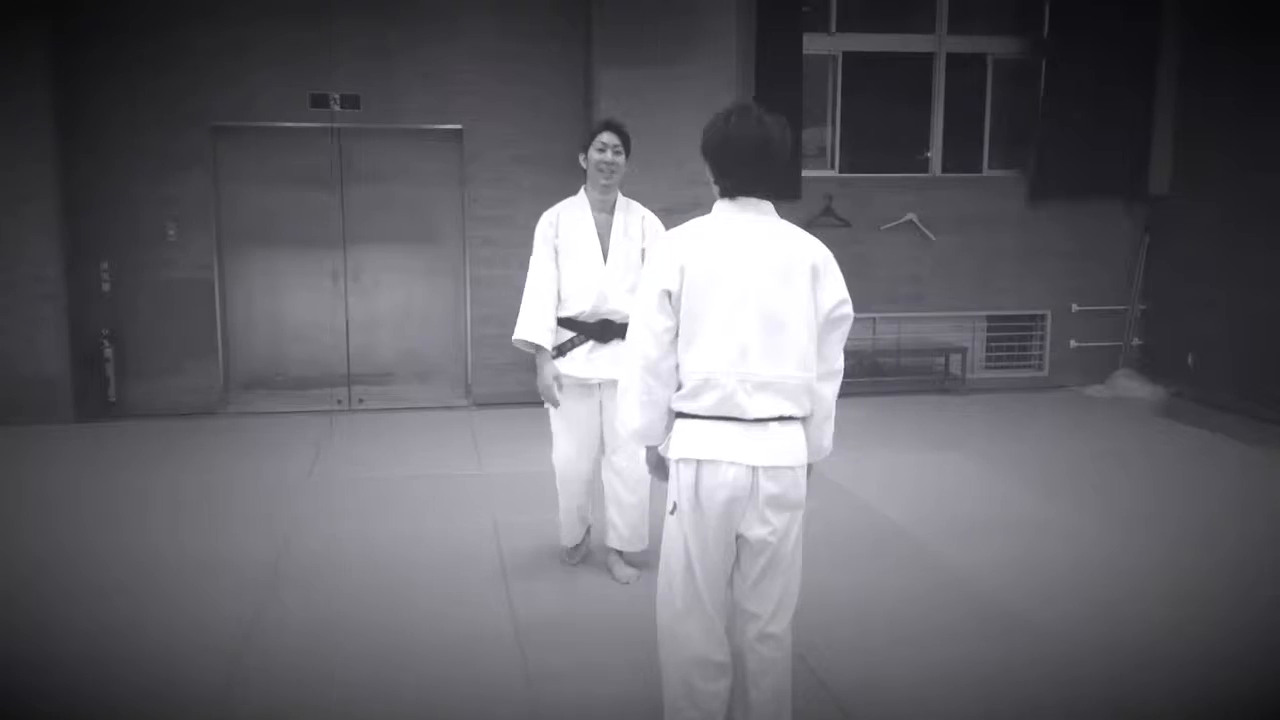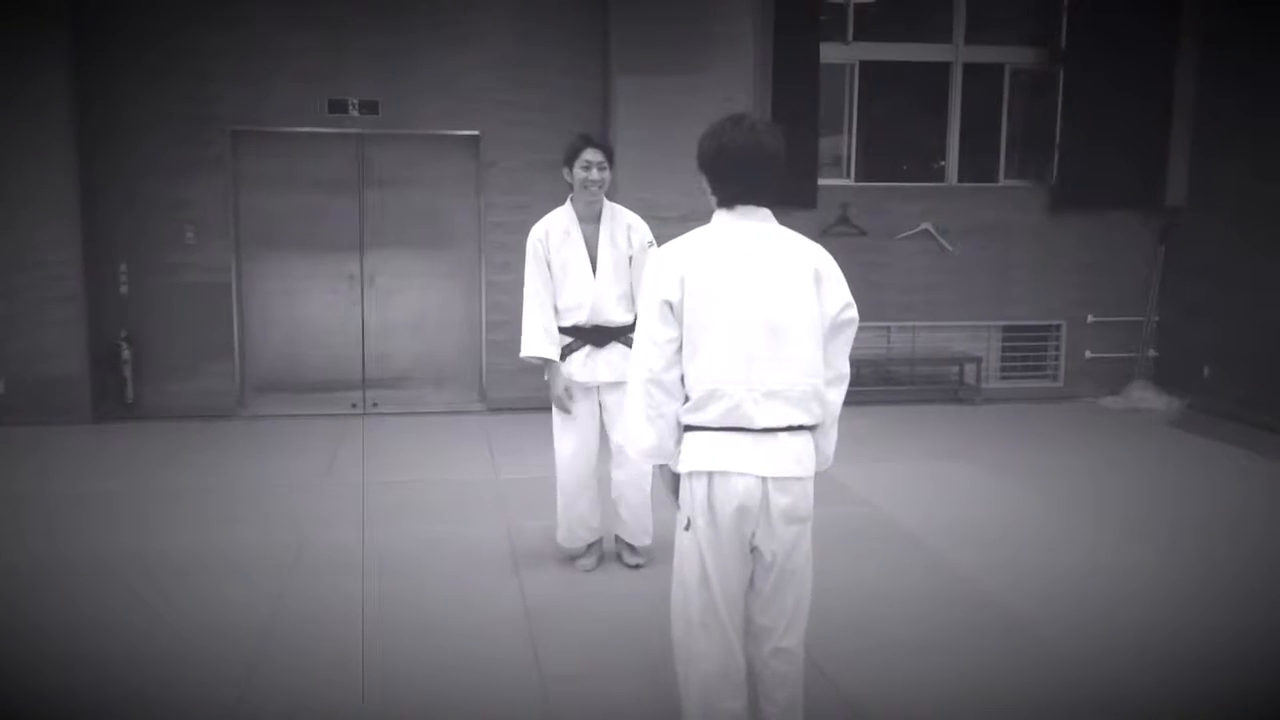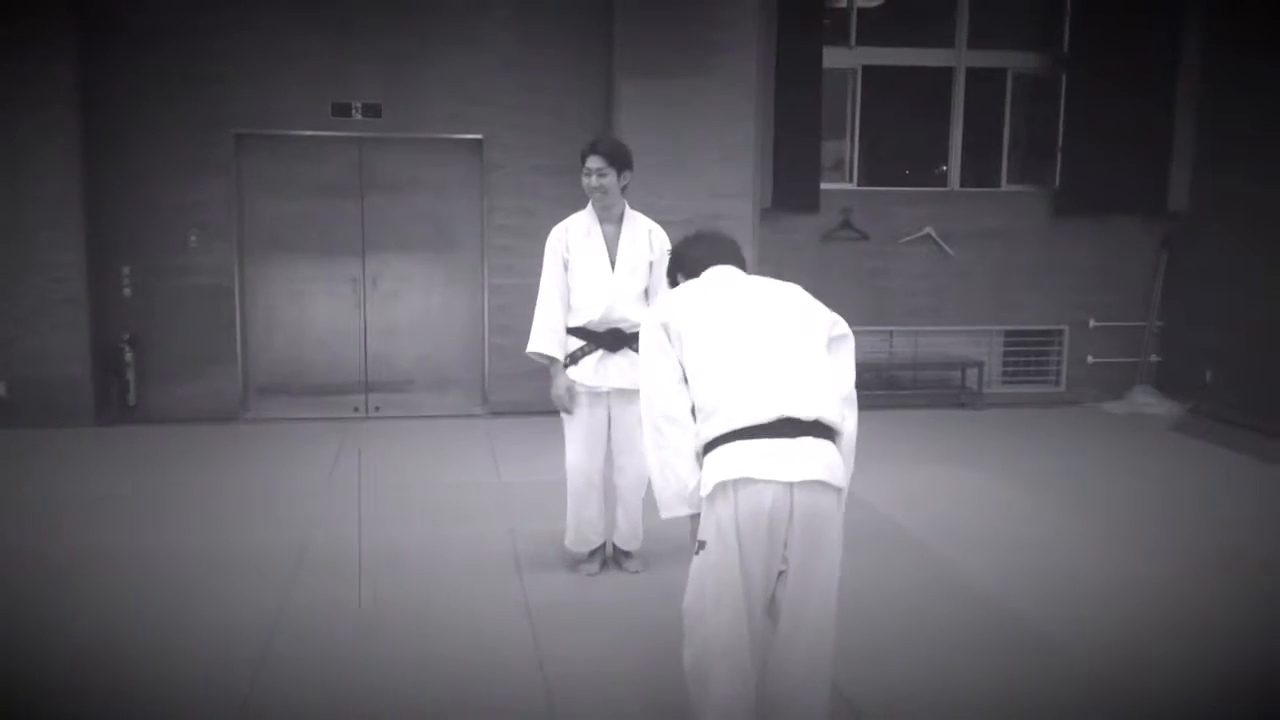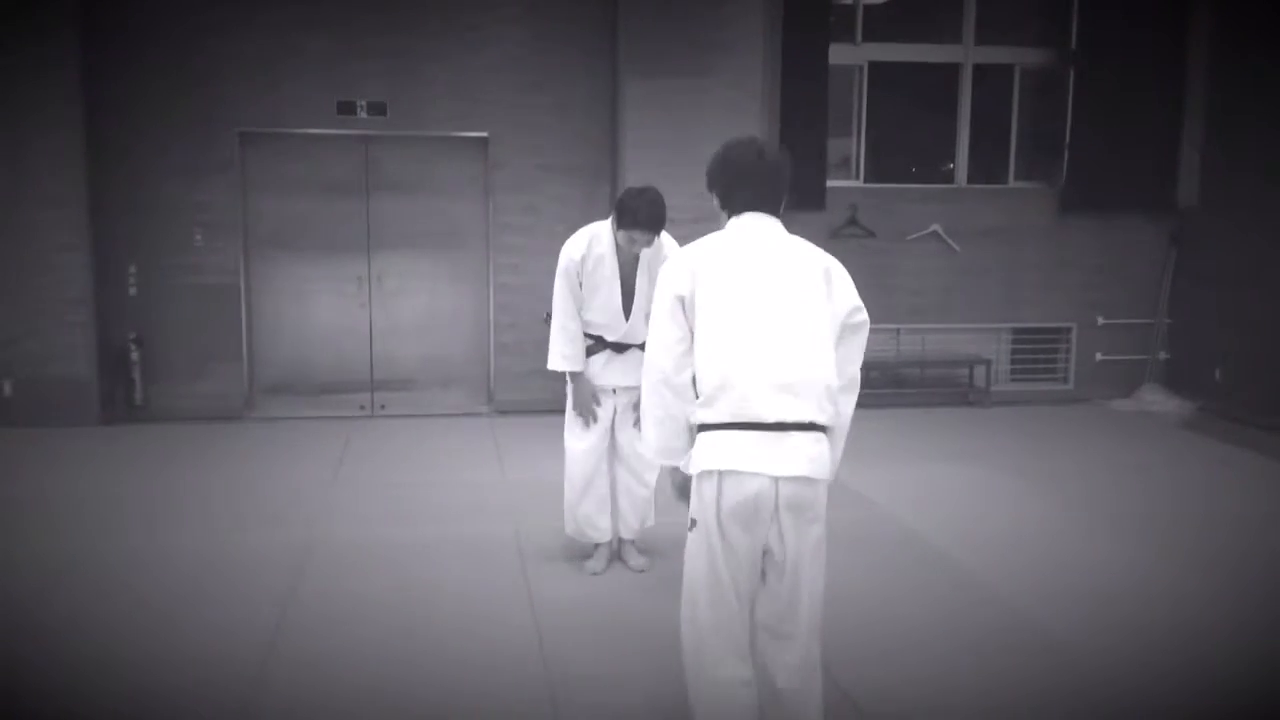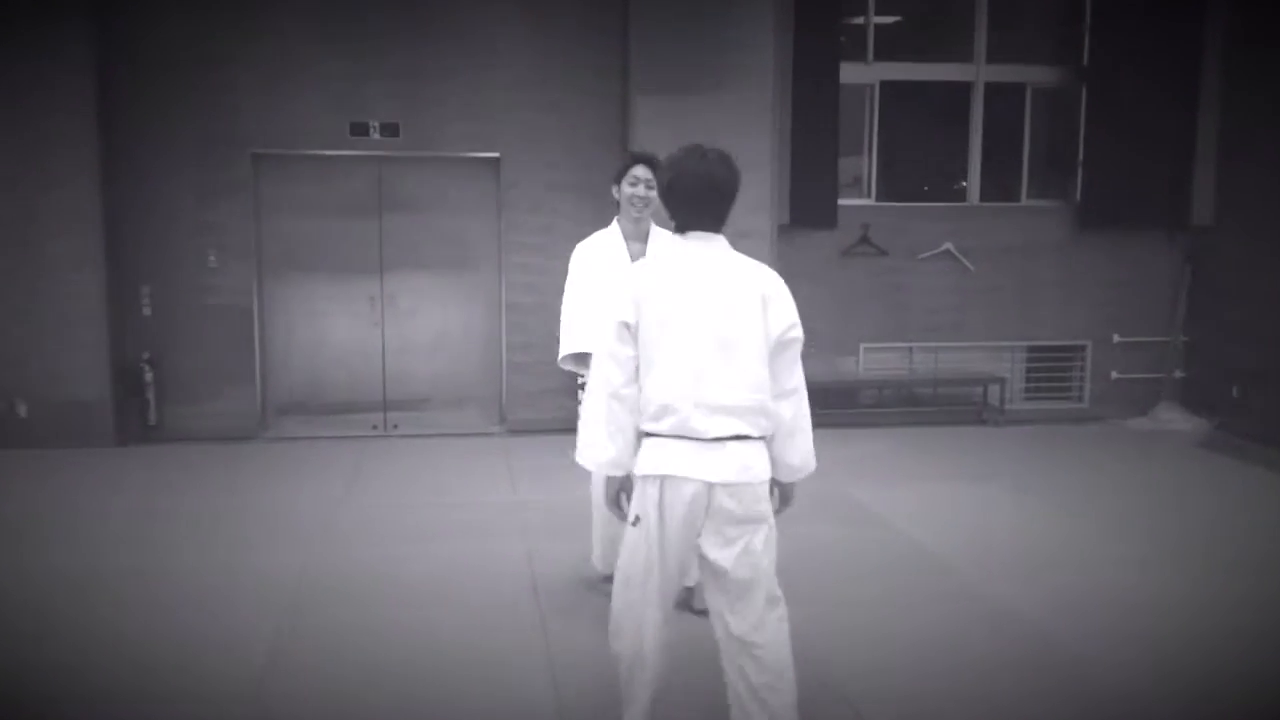
dt=0.7s
person 1, frame 1
left shoulder: (680, 247)
right shoulder: (811, 253)
left elbow: (651, 355)
right elbow: (826, 364)
left wrist: (652, 434)
right wrist: (811, 448)
left hip: (703, 450)
right hip: (780, 452)
left knee: (693, 614)
right knee: (768, 614)
person 1, frame 2
left shoulder: (678, 258)
right shoulder: (814, 260)
left elbow: (656, 371)
right elbow: (833, 371)
left wrist: (668, 455)
left hip: (715, 461)
right hip: (790, 462)
left knee: (709, 625)
right knee: (781, 624)
person 1, frame 3
left shoulder: (672, 306)
right shoulder: (797, 297)
left elbow: (667, 415)
right elbow: (843, 396)
left wrist: (688, 504)
right wrist: (835, 487)
left hip: (740, 468)
right hip: (820, 466)
left knee: (720, 634)
right knee: (804, 634)
person 1, frame 4
left shoulder: (692, 262)
right shoulder: (825, 267)
left elbow: (667, 370)
right elbow: (845, 374)
left wrist: (673, 453)
left hip: (727, 457)
right hip: (804, 459)
left knee: (716, 625)
right knee: (794, 623)
person 1, frame 5
left shoulder: (641, 280)
right shoulder: (764, 283)
left elbow: (615, 383)
right elbow: (787, 386)
left wrist: (614, 466)
right wrist: (789, 468)
left hip: (667, 467)
right hip: (742, 468)
left knee: (639, 608)
right knee: (756, 620)
person 2, frame 1
left shoulder: (646, 223)
right shoulder: (555, 220)
right elbow: (541, 290)
right wrist: (542, 359)
left hip: (627, 352)
right hip: (572, 351)
left knee: (628, 458)
right knee: (573, 460)
left ankle: (619, 548)
right ankle: (577, 534)
person 2, frame 2
left shoulder: (632, 228)
right shoulder: (545, 233)
right elbow: (540, 304)
right wrist: (553, 371)
left hip: (624, 355)
right hip: (572, 358)
left knee: (633, 456)
right knee: (574, 461)
left ankle: (629, 538)
right ankle: (588, 540)
person 2, frame 3
left shoulder: (652, 236)
right shoulder: (565, 234)
right elbow: (552, 302)
right wrist: (557, 370)
left hip: (634, 362)
right hip: (583, 361)
left knee: (633, 465)
right knee: (583, 465)
left ankle: (625, 545)
right ankle: (591, 545)
person 2, frame 4
left shoulder: (669, 254)
right shoulder: (579, 249)
right elbow: (566, 317)
right wrist: (577, 380)
left hip: (641, 363)
right hip: (591, 359)
left knee: (639, 455)
right knee: (586, 454)
left ankle: (628, 538)
right ankle: (600, 540)
person 2, frame 5
right shoulder: (589, 250)
right elbow: (579, 314)
right wrist: (593, 370)
right knee: (609, 482)
left ankle: (685, 581)
right ankle: (614, 568)
